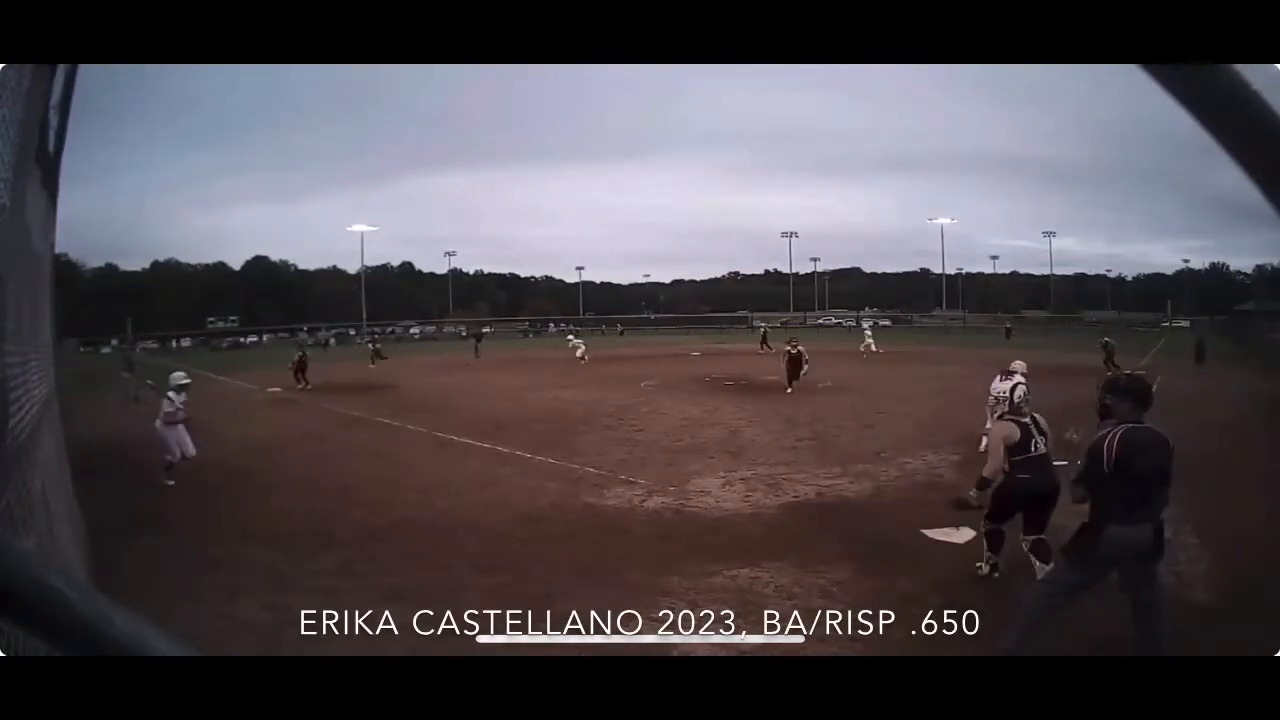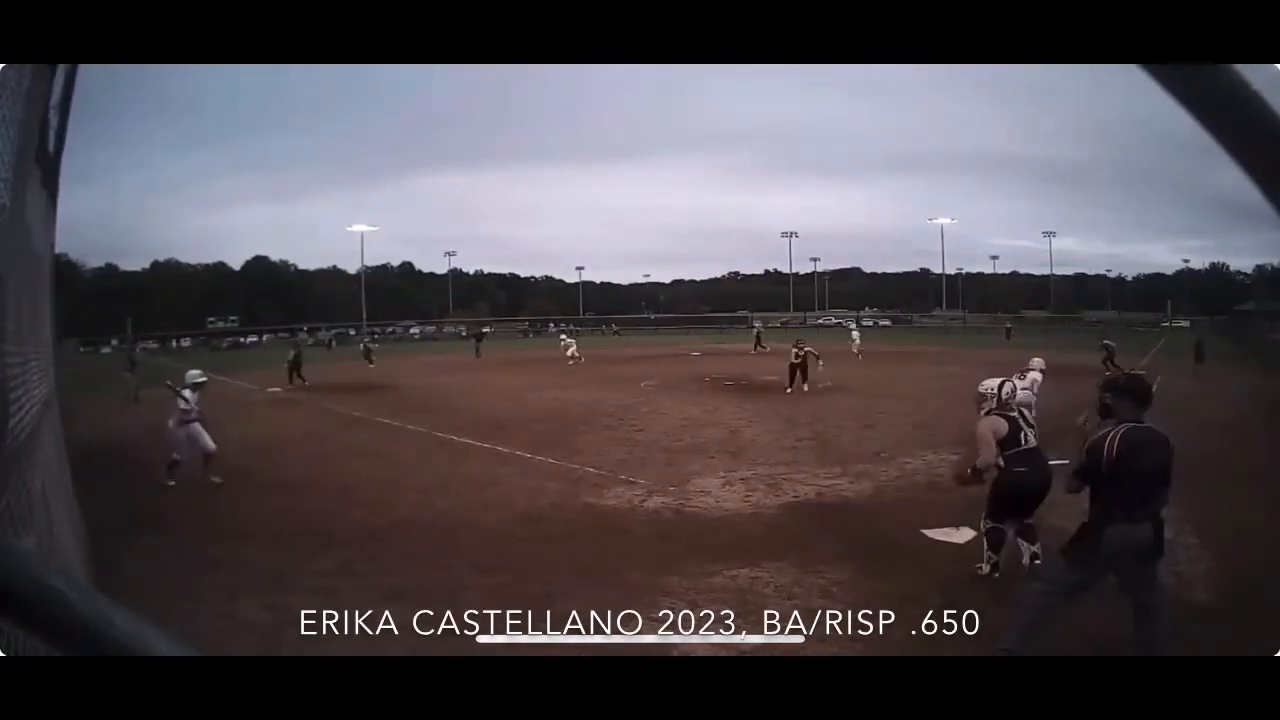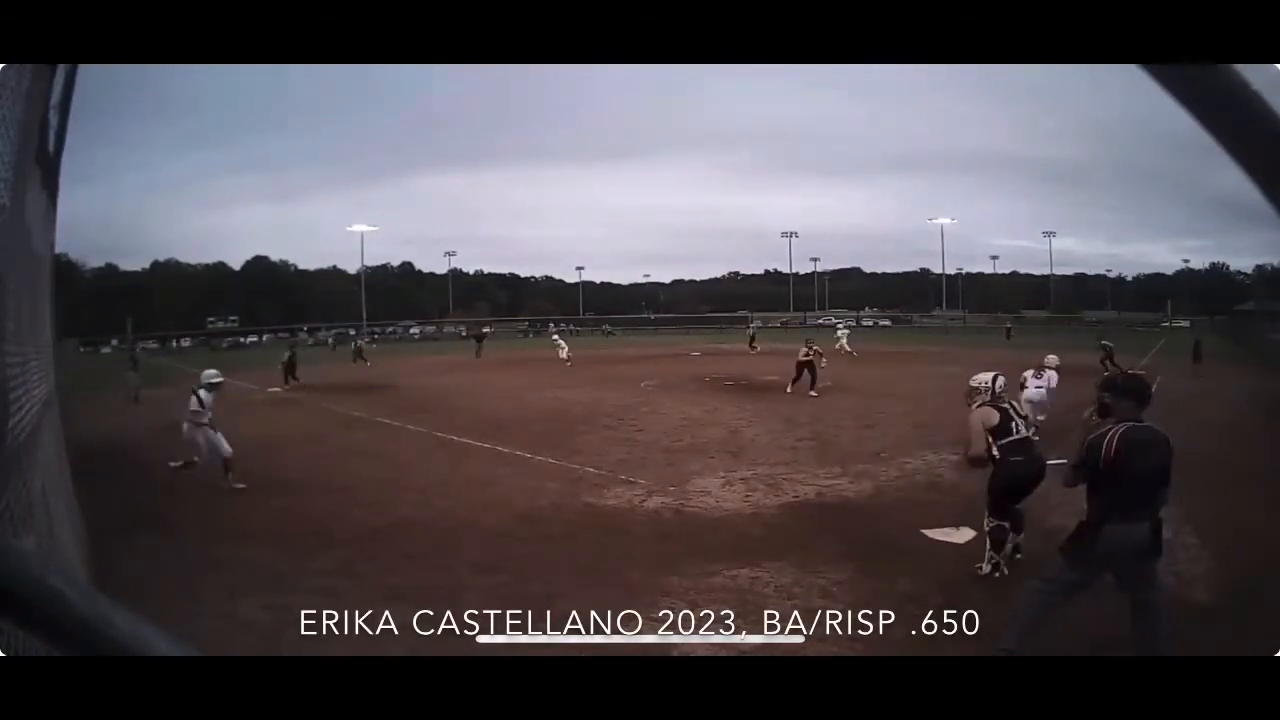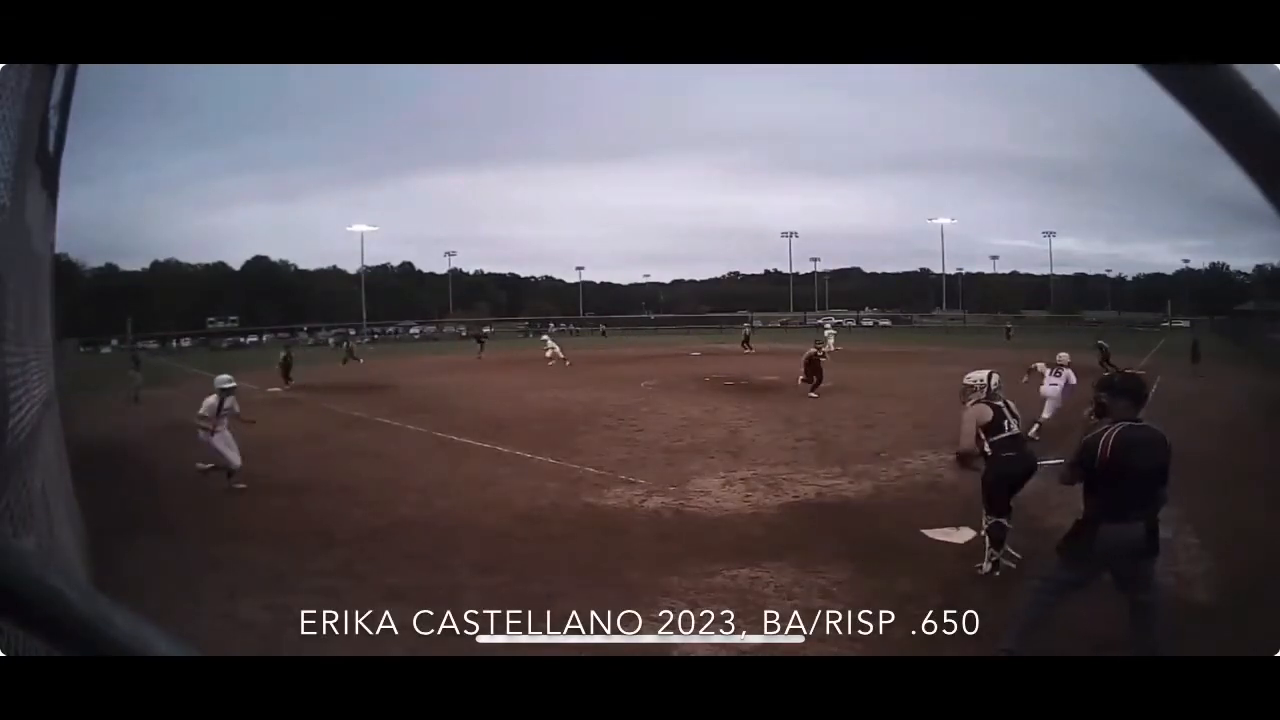
dt=0.1s
person 1, frame 1
left shoulder: (1106, 442)
right shoulder: (1162, 443)
left elbow: (1078, 495)
right elbow: (1163, 495)
left wrist: (1083, 457)
left hip: (1106, 535)
right hip: (1146, 535)
left knee: (1050, 591)
right knee: (1147, 598)
left ankle: (1010, 648)
person 1, frame 2
left shoulder: (1105, 441)
right shoulder: (1163, 442)
left elbow: (1073, 486)
right elbow: (1163, 494)
left wrist: (1086, 440)
left hip: (1106, 535)
right hip: (1147, 535)
left knee: (1049, 590)
right knee: (1147, 598)
left ankle: (1010, 648)
person 1, frame 3
left shoulder: (1104, 439)
right shoulder: (1162, 442)
left elbow: (1071, 480)
right elbow: (1162, 495)
left wrist: (1089, 435)
left hip: (1103, 534)
right hip: (1145, 534)
left knee: (1051, 590)
right knee: (1146, 599)
left ankle: (1010, 648)
person 1, frame 4
left shoulder: (1100, 439)
right shoulder: (1160, 441)
left elbow: (1068, 478)
right elbow: (1161, 494)
left hip: (1099, 533)
right hip: (1141, 533)
left knee: (1048, 589)
right knee: (1142, 598)
left ankle: (1010, 648)
person 2, frame 1
left shoulder: (999, 429)
right shoulder: (1039, 420)
left elbow: (994, 468)
right elbow: (1047, 451)
left wrist: (975, 492)
left hip: (1019, 485)
right hip: (1049, 483)
left knee: (993, 522)
right knee: (1035, 534)
left ankle: (991, 567)
right ankle: (1048, 575)
person 2, frame 2
left shoulder: (988, 423)
right shoulder: (1024, 414)
left elbow: (987, 460)
left wrist: (973, 472)
left hip: (1014, 479)
right hip: (1042, 475)
left knee: (994, 521)
right knee: (1021, 518)
left ankle: (991, 566)
right ankle: (1034, 558)
person 2, frame 3
left shoulder: (978, 414)
right shoulder: (1014, 407)
left elbow: (977, 451)
left wrist: (973, 458)
left hip: (1011, 469)
right hip: (1036, 464)
left knee: (997, 517)
right knee: (1010, 507)
left ankle: (992, 566)
right ankle: (1013, 549)
person 2, frame 4
left shoulder: (973, 411)
right shoulder: (1009, 405)
left elbow: (966, 447)
left wrist: (962, 458)
left hip: (1002, 465)
right hip: (1026, 460)
left knee: (994, 514)
right knee: (1001, 503)
left ankle: (991, 564)
right ankle: (999, 548)
